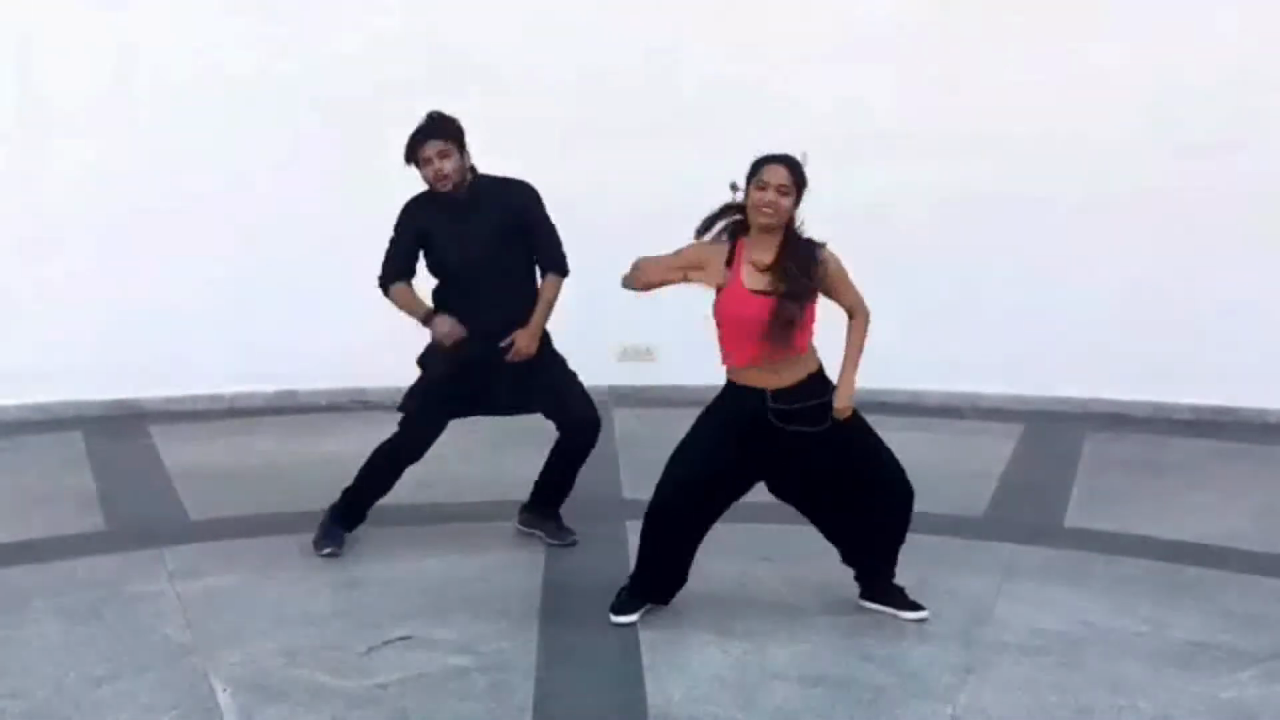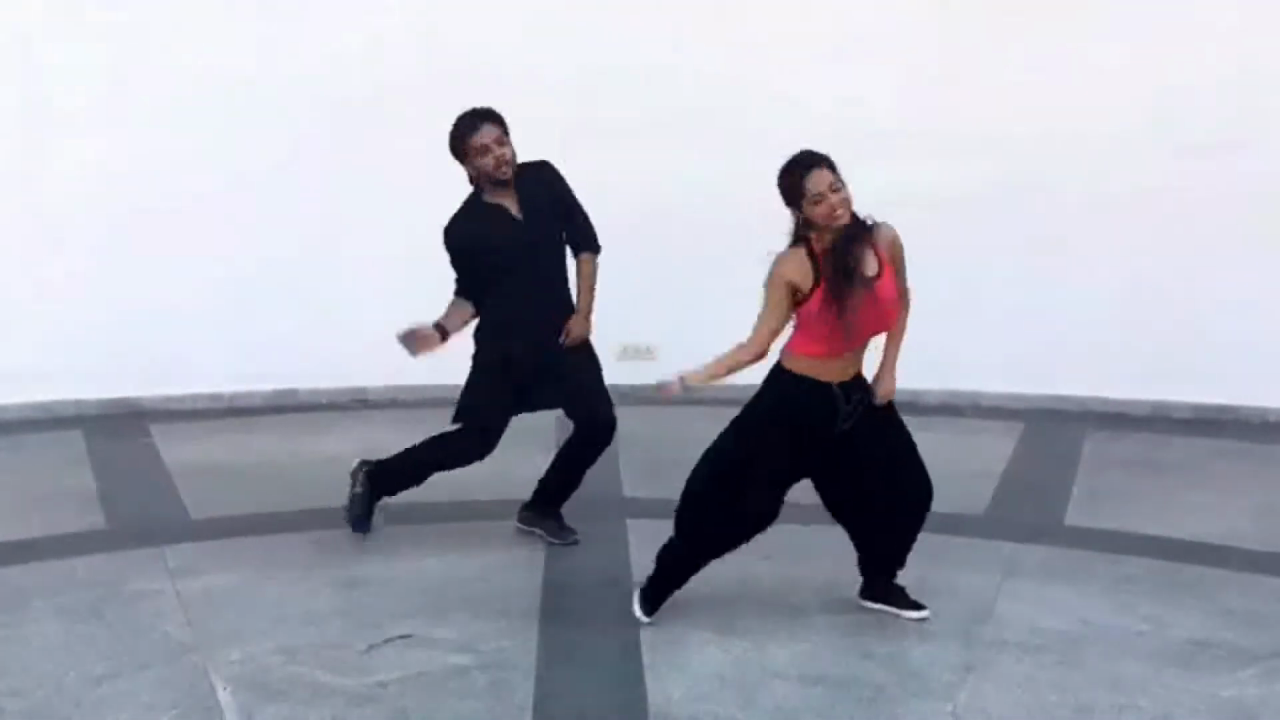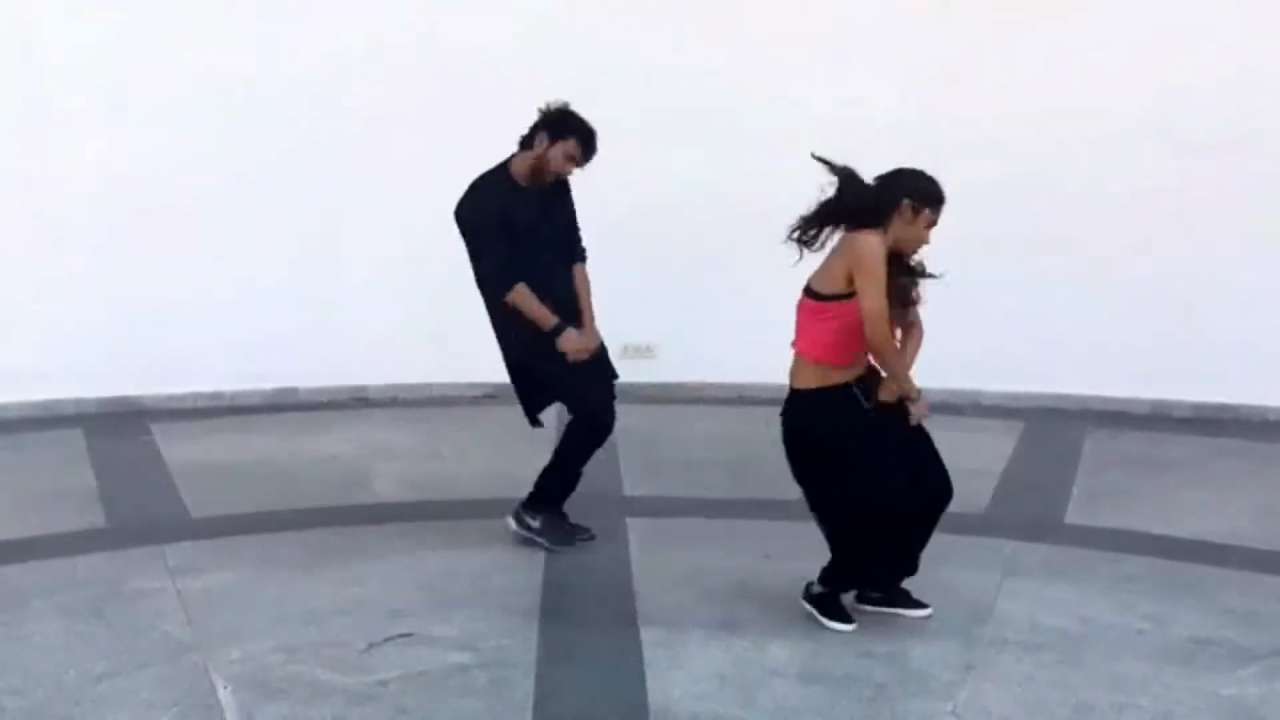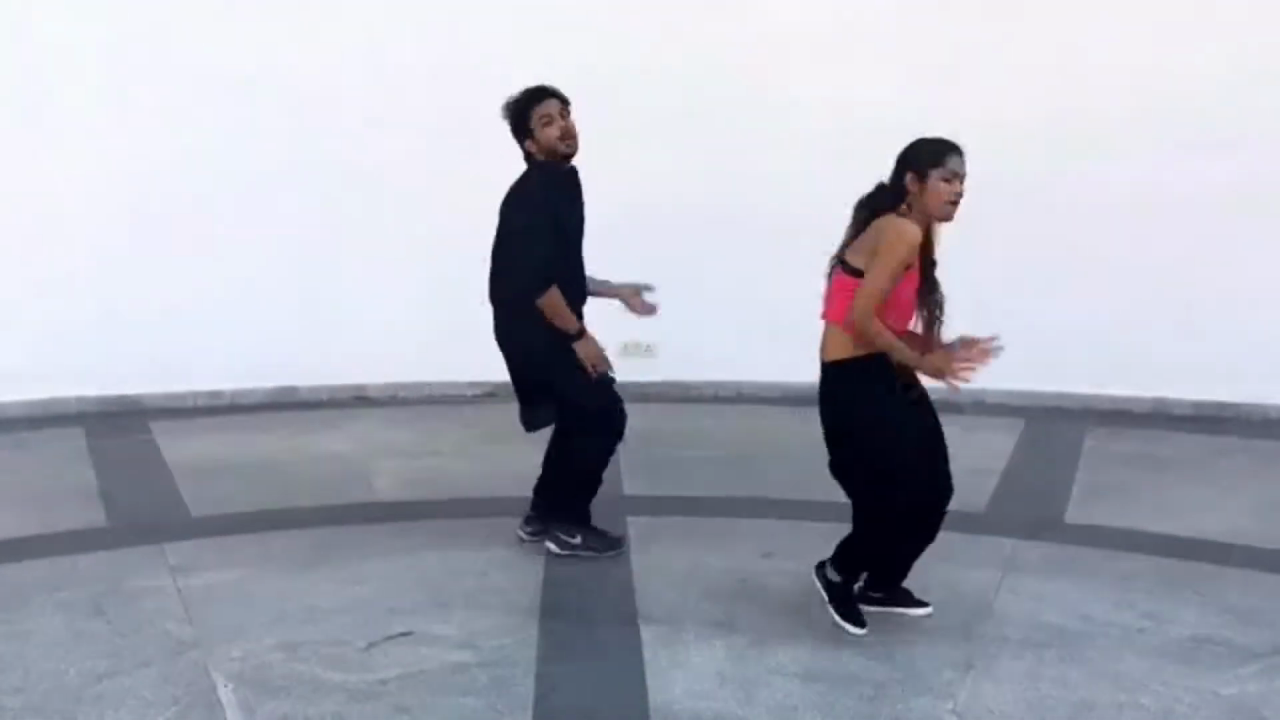
dt=0.2s
person 1, frame 1
left shoulder: (815, 260)
right shoulder: (713, 256)
left elbow: (859, 314)
right elbow: (633, 279)
left wrist: (848, 381)
right wrist: (677, 271)
left hip: (810, 399)
right hip: (741, 406)
left knee: (887, 489)
right knee: (677, 499)
left ankle: (877, 584)
right ankle: (644, 588)
person 1, frame 2
left shoulder: (883, 240)
right shoulder: (792, 266)
left elbow: (900, 300)
right elbow: (756, 344)
left wrist: (889, 367)
right wrist: (695, 378)
left hip: (855, 395)
right hip: (792, 396)
left knee: (908, 492)
right knee: (729, 495)
left ankle: (879, 584)
right ankle: (661, 579)
person 1, frame 3
left shoulder: (889, 261)
right shoulder: (864, 248)
left elbow: (910, 328)
right elbow: (878, 337)
left wrist: (895, 384)
right wrist: (909, 392)
left hip: (865, 389)
right hip: (820, 405)
left knee: (929, 489)
right knee: (880, 512)
left ankle: (876, 586)
right ankle: (825, 588)
person 1, frame 4
left shoulder: (908, 235)
right shoulder: (901, 232)
right elbow: (862, 317)
left wrist: (943, 353)
right wrist: (921, 363)
left hip: (884, 371)
right hip: (852, 382)
left knee: (929, 486)
right knee: (908, 493)
left ankle: (881, 582)
right ankle: (839, 571)
person 2, frame 1
left shoulder: (515, 196)
right shoulder: (418, 214)
left elbow: (554, 266)
right elbow: (393, 281)
left wrist: (535, 327)
right wrist: (432, 318)
left hip: (521, 341)
right hip: (457, 349)
left knee: (583, 423)
right knee: (411, 439)
left ankle: (541, 511)
right ankle: (343, 515)
person 2, frame 2
left shoulder: (545, 180)
right shoulder: (464, 228)
left elbow: (586, 243)
right elbow: (471, 297)
left wrist: (584, 312)
right wrist: (440, 330)
left hip: (562, 334)
right hip: (503, 344)
left knee: (599, 423)
right knee: (474, 440)
left ankle: (541, 509)
right ankle: (373, 479)
person 2, frame 3
left shoulder: (556, 188)
right shoulder: (481, 205)
left elbow: (574, 257)
right elbow: (502, 282)
left wrist: (587, 323)
right wrist: (559, 331)
left hip: (572, 325)
right hip: (533, 331)
left knee: (597, 416)
right knee: (593, 415)
left ankle: (545, 508)
right ankle: (535, 510)
person 2, frame 4
left shoulder: (564, 184)
right shoulder: (533, 196)
right elbow: (536, 281)
left wrist: (615, 292)
right wrist: (579, 335)
left hip: (557, 327)
right hip: (531, 330)
left knee: (580, 420)
right knee: (605, 417)
left ankle: (543, 515)
right ankle: (567, 525)
